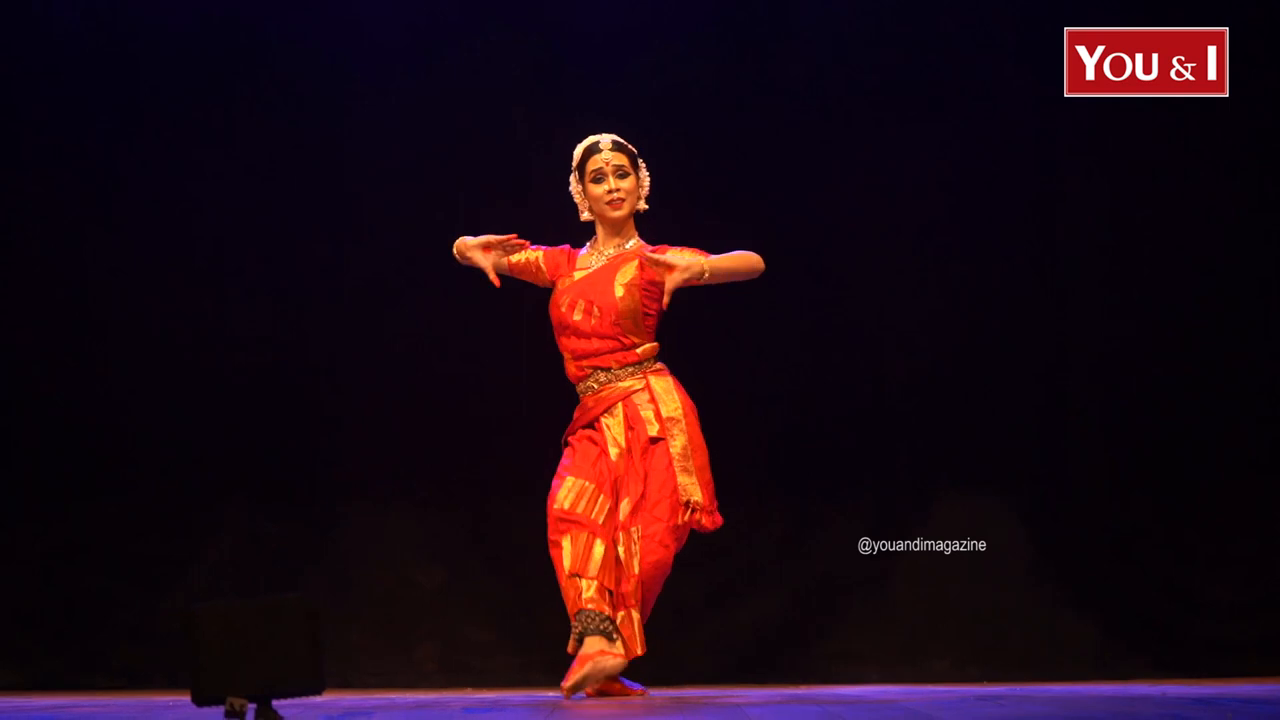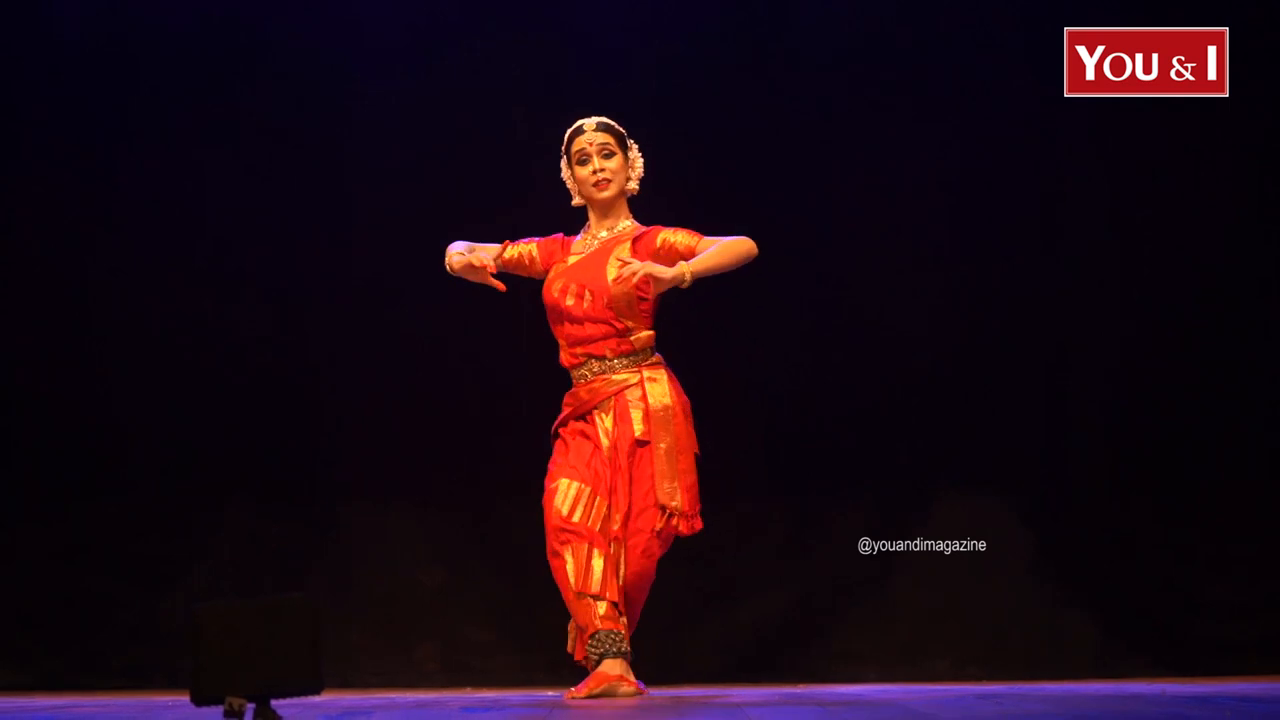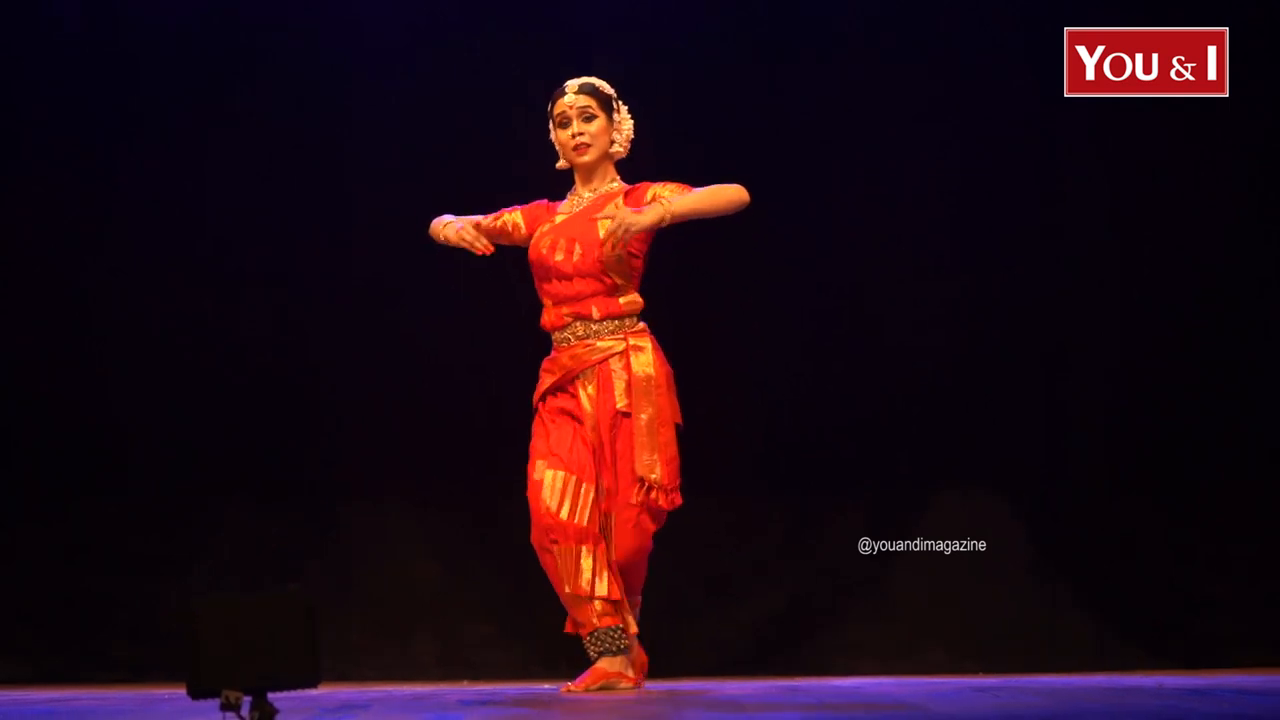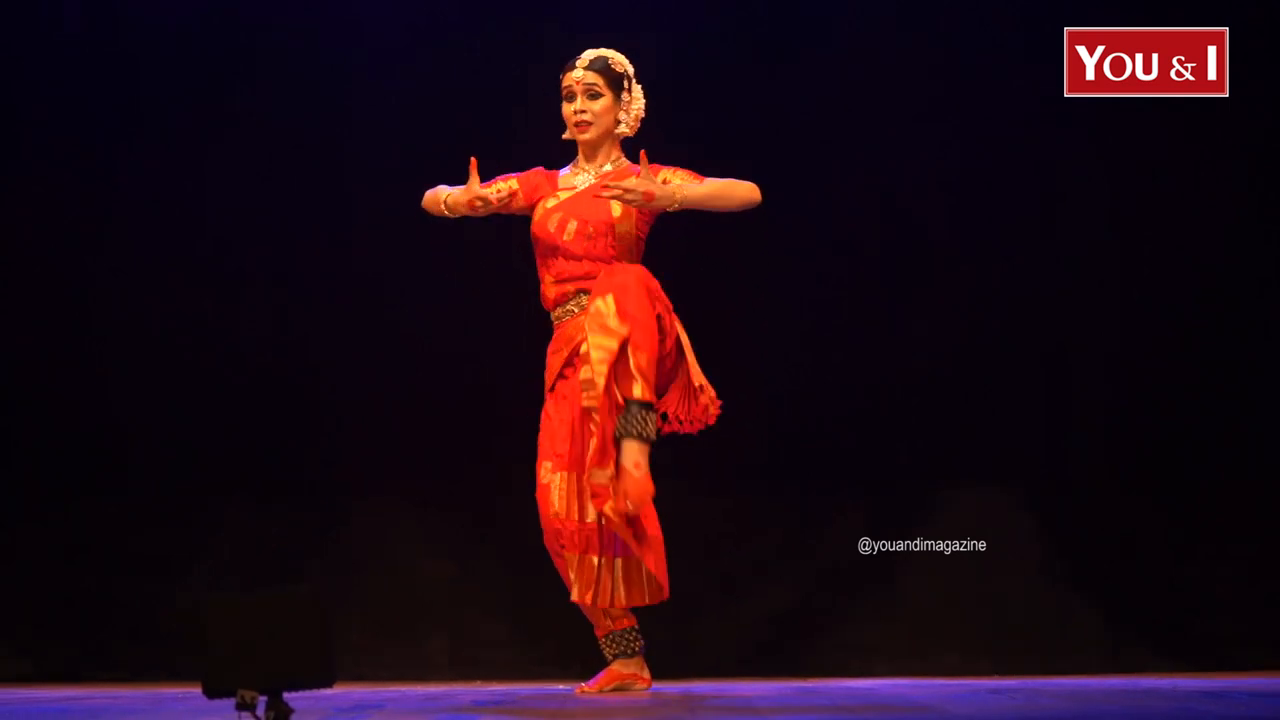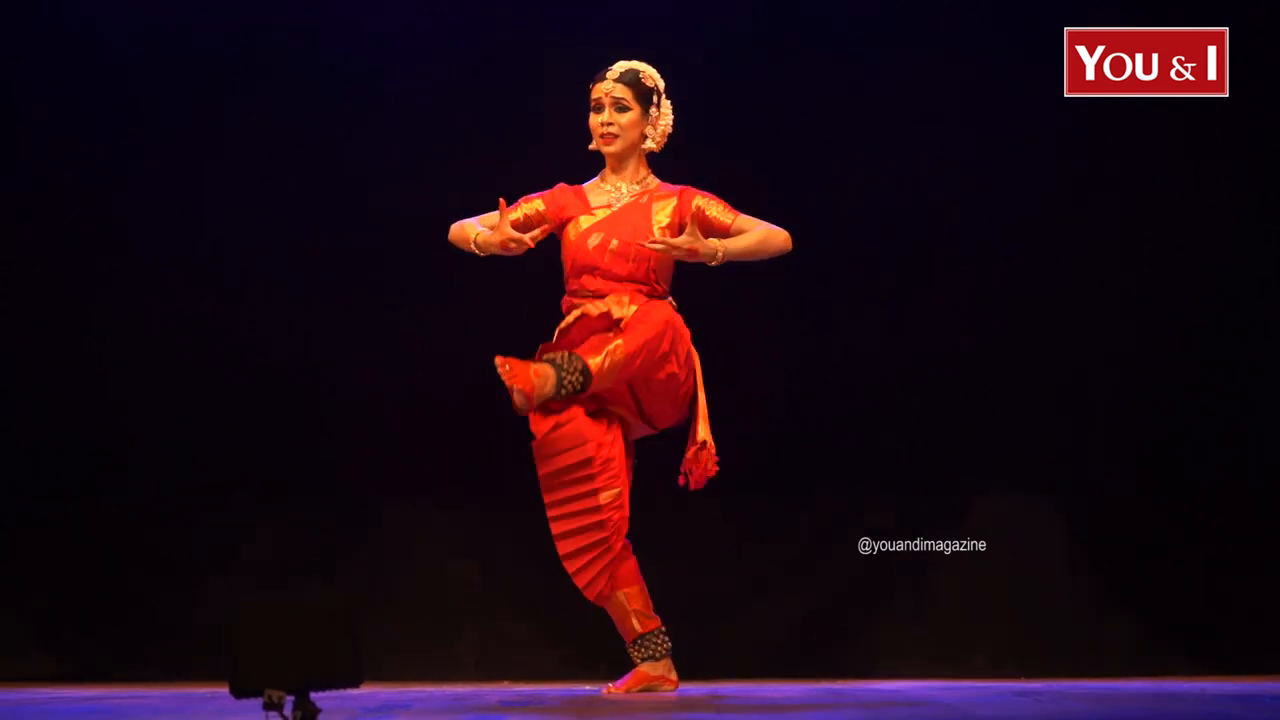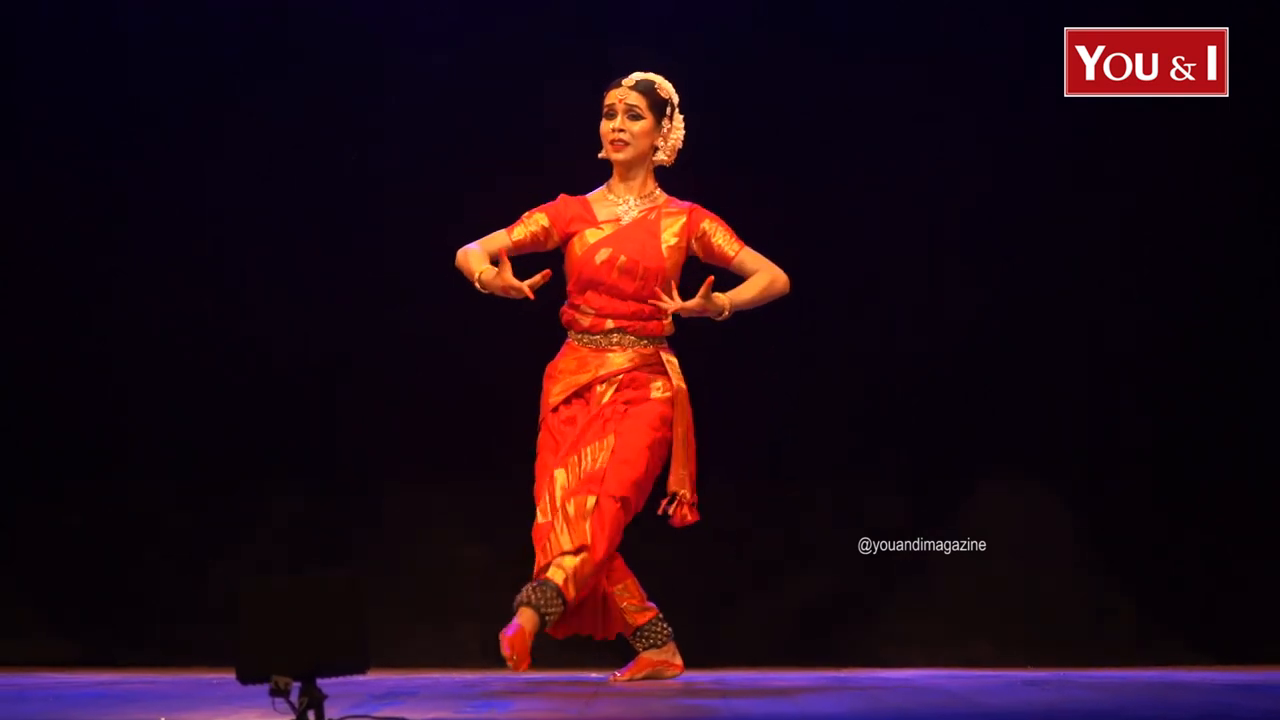
dt=0.4s
person 1, frame 1
left shoulder: (655, 261)
right shoulder: (561, 263)
left elbow: (753, 263)
right elbow: (462, 249)
left wrist: (693, 270)
right wrist: (472, 248)
left hip: (651, 411)
right hip: (594, 420)
left knee: (646, 544)
right knee: (575, 514)
left ankle: (601, 645)
right ankle: (598, 646)
person 1, frame 2
left shoulder: (651, 241)
right shoulder: (556, 251)
left elbow: (744, 247)
right elbow: (460, 251)
left wrist: (676, 274)
right wrist: (463, 261)
left hip: (643, 403)
right hip: (584, 411)
left knee: (635, 543)
right knee: (570, 520)
left ankle: (606, 651)
right ankle: (609, 663)
person 1, frame 3
left shoulder: (639, 198)
right shoulder: (541, 215)
left elbow: (736, 195)
right elbow: (442, 224)
left wrist: (653, 218)
right wrist: (460, 232)
left hip: (626, 367)
right hip: (564, 377)
left knee: (623, 521)
right knee: (557, 511)
left ankle: (623, 637)
right ankle: (610, 655)
person 1, frame 4
left shoulder: (644, 179)
right shoulder: (540, 184)
left elbow: (748, 194)
right elbow: (432, 199)
left wrist: (666, 200)
right wrist: (462, 203)
left hip: (634, 346)
right hip: (571, 354)
left knee: (624, 288)
right knee: (568, 511)
left ankle: (636, 432)
right ankle: (626, 658)
person 1, frame 5
left shoulder: (678, 202)
right shoulder: (565, 201)
left elbow: (778, 239)
right elbow: (459, 230)
left wrist: (707, 251)
right wrist: (491, 240)
left hip: (656, 367)
right hip: (582, 367)
left knee: (654, 323)
right knee: (591, 511)
left ankle: (550, 379)
right ankle: (653, 659)
person 1, frame 6
left shoulder: (685, 219)
right shoulder: (570, 212)
left elbow: (775, 279)
right elbow: (469, 252)
left wrist: (716, 307)
right wrist: (490, 277)
left hip: (644, 382)
right hip: (574, 381)
left knee: (597, 490)
right knee: (565, 513)
left ankle: (533, 613)
right ankle: (657, 646)
